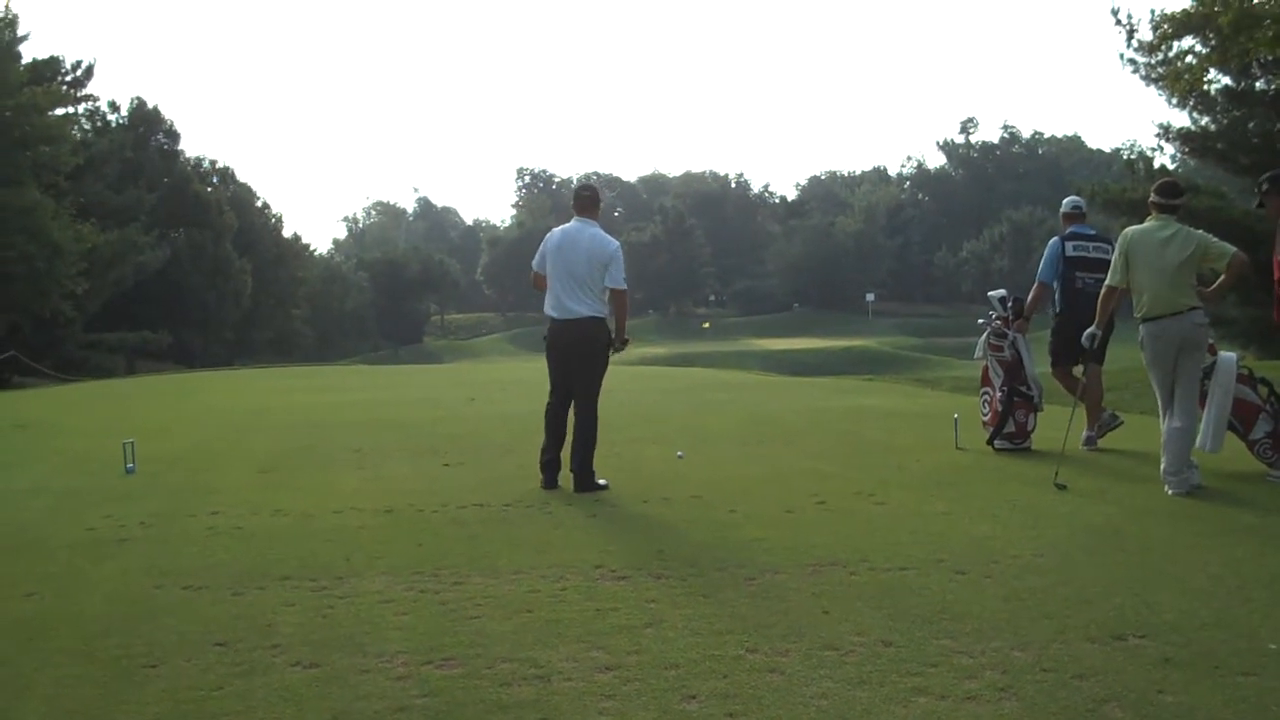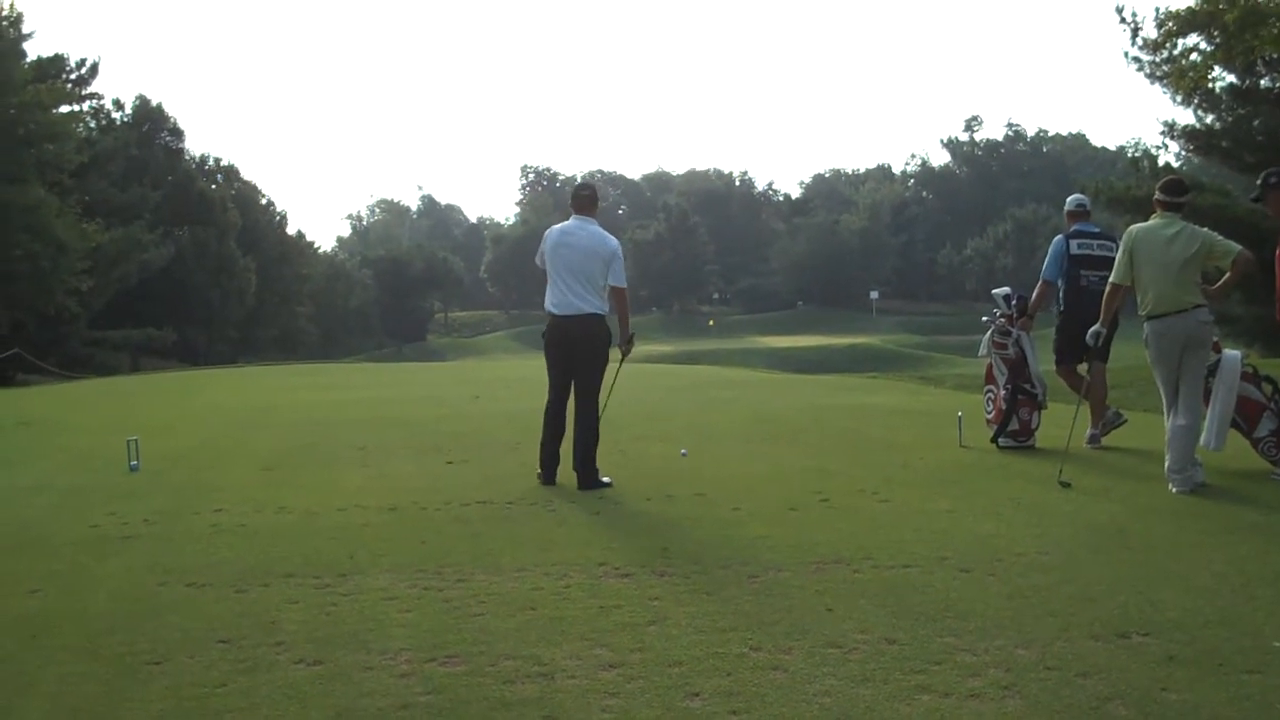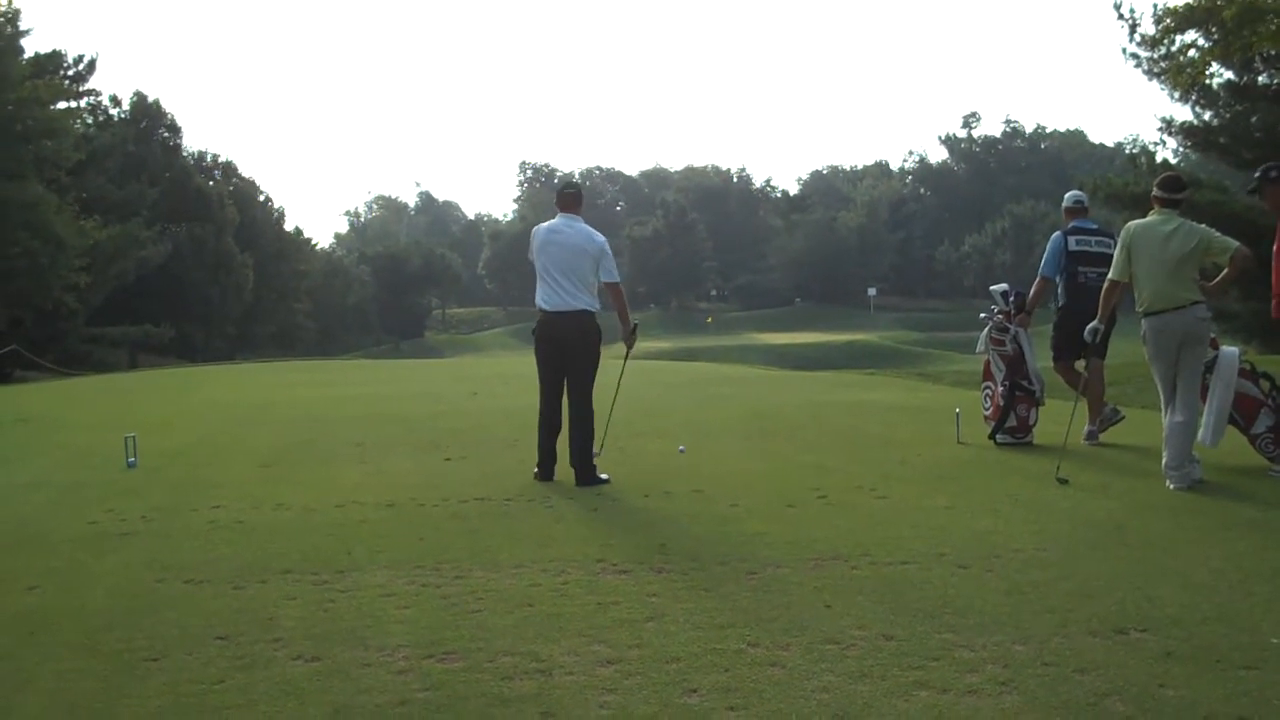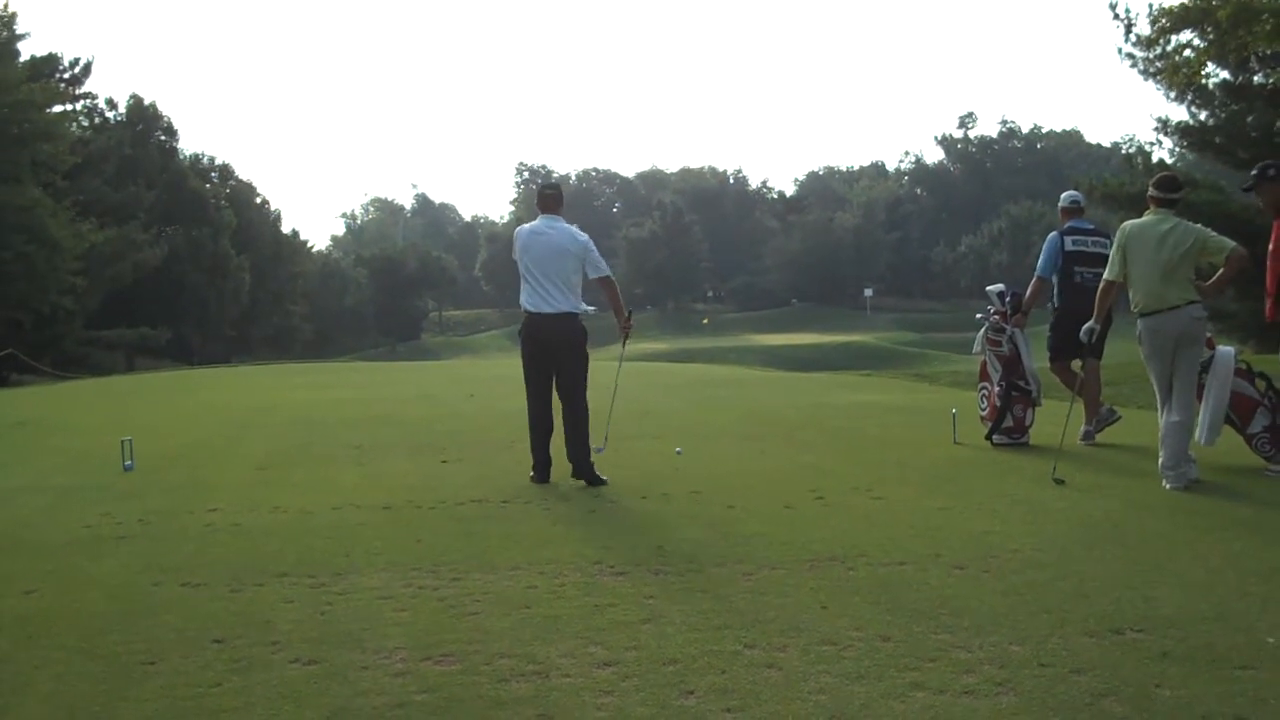
dt=0.2s
person 1, frame 1
left shoulder: (1130, 236)
right shoulder: (1194, 238)
left elbow: (1112, 287)
right elbow: (1240, 261)
left wrist: (1097, 327)
right wrist: (1212, 293)
left hip: (1154, 327)
right hip: (1192, 321)
left knee: (1168, 403)
right knee: (1185, 402)
left ankle: (1180, 468)
right ankle: (1176, 473)
person 1, frame 2
left shoulder: (1135, 234)
right shoulder: (1198, 236)
left elbow: (1116, 285)
right elbow: (1245, 259)
left wrist: (1102, 324)
right wrist: (1216, 291)
left hip: (1159, 325)
right hip: (1196, 319)
left knee: (1172, 401)
right knee: (1189, 400)
left ankle: (1184, 466)
right ankle: (1180, 471)
person 1, frame 3
left shoulder: (1132, 231)
right shoulder: (1196, 233)
left elbow: (1114, 282)
right elbow: (1243, 256)
left wrist: (1100, 321)
right wrist: (1214, 288)
left hip: (1156, 322)
right hip: (1194, 316)
left knee: (1170, 398)
right knee: (1187, 397)
left ankle: (1181, 463)
right ankle: (1178, 469)
person 1, frame 4
left shoulder: (1128, 230)
right shoulder: (1192, 232)
left elbow: (1110, 282)
right elbow: (1239, 256)
left wrist: (1096, 321)
right wrist: (1210, 288)
left hip: (1152, 322)
right hip: (1189, 316)
left knee: (1166, 398)
right knee: (1183, 397)
left ankle: (1177, 463)
right ankle: (1174, 468)
person 2, frame 1
left shoulder: (553, 238)
right shoulder: (609, 245)
left elbow: (537, 282)
right elbow: (618, 296)
right wrist: (620, 335)
left hip: (558, 329)
right hip: (592, 331)
left knee: (558, 401)
right knee: (585, 405)
left ankle: (549, 472)
right ankle: (583, 476)
person 2, frame 2
left shoulder: (551, 235)
right shoulder: (608, 243)
right elbow: (619, 293)
right wrist: (625, 335)
left hip: (558, 326)
right hip: (591, 328)
left knee: (556, 398)
right knee: (586, 402)
left ankle: (548, 468)
right ankle: (586, 474)
person 2, frame 3
left shoulder: (539, 233)
right shoulder: (595, 239)
right elbow: (614, 288)
right wrist: (627, 327)
left hip: (548, 323)
right hip: (581, 324)
left knee: (549, 397)
right knee: (580, 400)
left ankle: (545, 466)
right ankle: (584, 470)
person 2, frame 4
left shoulder: (521, 234)
right shoulder: (578, 239)
right elbow: (606, 281)
right wrist: (621, 318)
left hip: (534, 325)
right hip: (567, 325)
left knee: (538, 399)
right knee: (574, 399)
left ankle: (541, 468)
right ankle: (581, 466)
person 3, frame 1
left shoulder: (1059, 243)
right shoulder: (1108, 245)
left elbow: (1042, 286)
left wrist: (1025, 318)
left hip: (1070, 317)
left knee: (1061, 370)
right knee: (1093, 371)
left ankle: (1101, 414)
right ankle: (1091, 430)
person 3, frame 2
left shoulder: (1063, 241)
right shoulder: (1112, 243)
left elbow: (1046, 283)
left wrist: (1029, 316)
left hip: (1074, 315)
left knee: (1065, 368)
right knee: (1097, 368)
left ankle: (1105, 412)
right ankle: (1095, 428)
person 3, frame 3
left shoulder: (1061, 237)
right shoulder: (1110, 239)
left elbow: (1044, 280)
left wrist: (1027, 312)
left hip: (1072, 311)
left knee: (1063, 364)
right knee: (1095, 365)
left ankle: (1103, 409)
right ankle: (1093, 424)
person 3, frame 4
left shoulder: (1058, 237)
right shoulder: (1106, 239)
left elbow: (1040, 280)
left wrist: (1023, 313)
left hip: (1068, 312)
left knee: (1059, 365)
right knee: (1091, 366)
left ankle: (1099, 409)
right ankle: (1089, 424)
